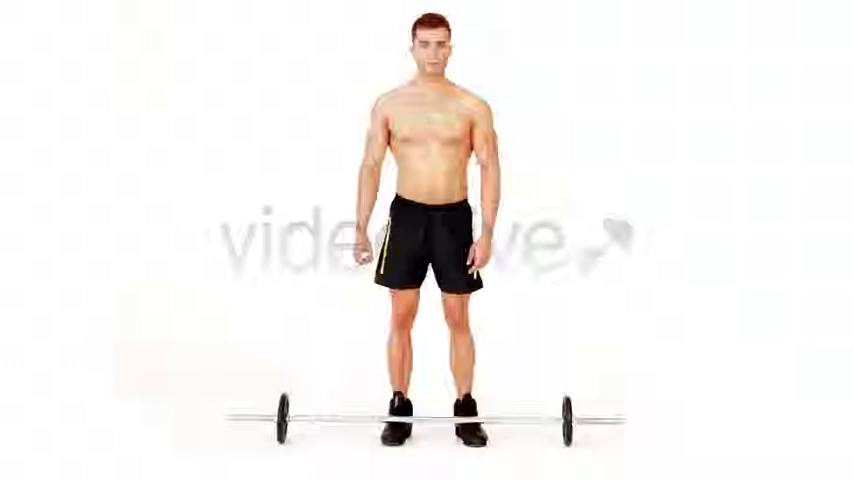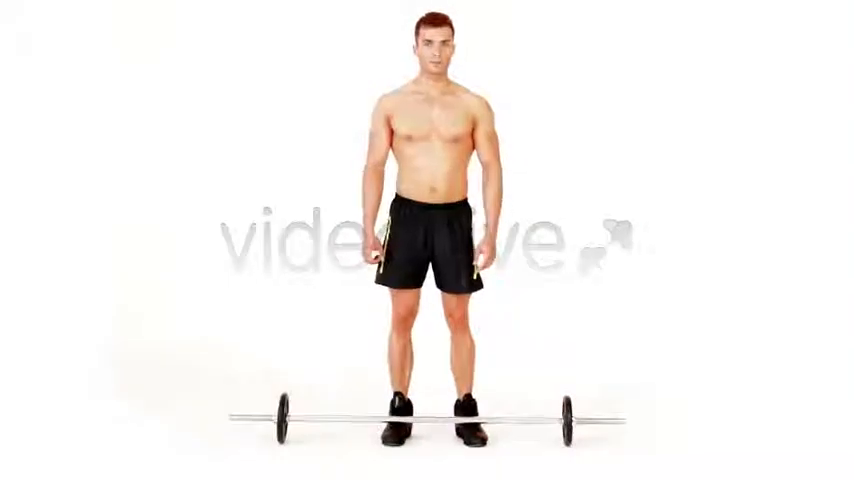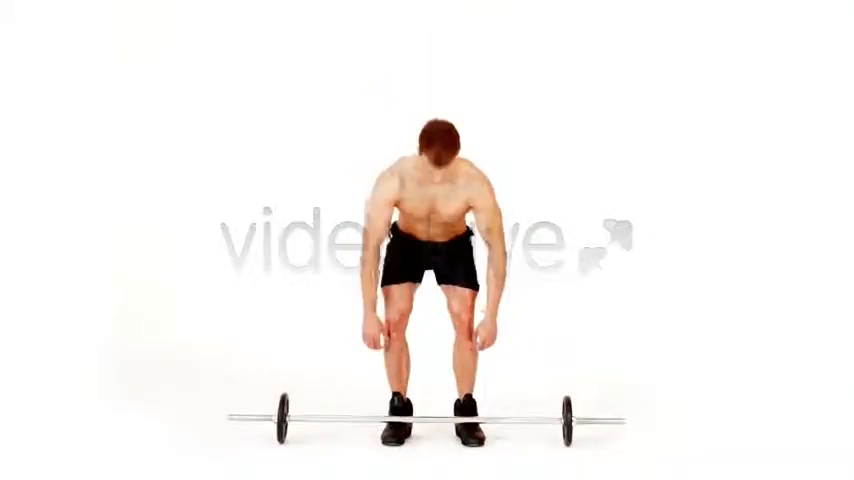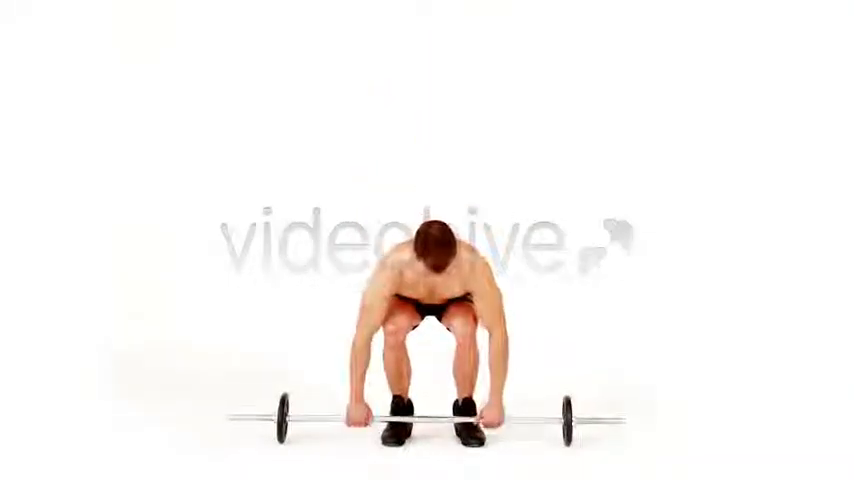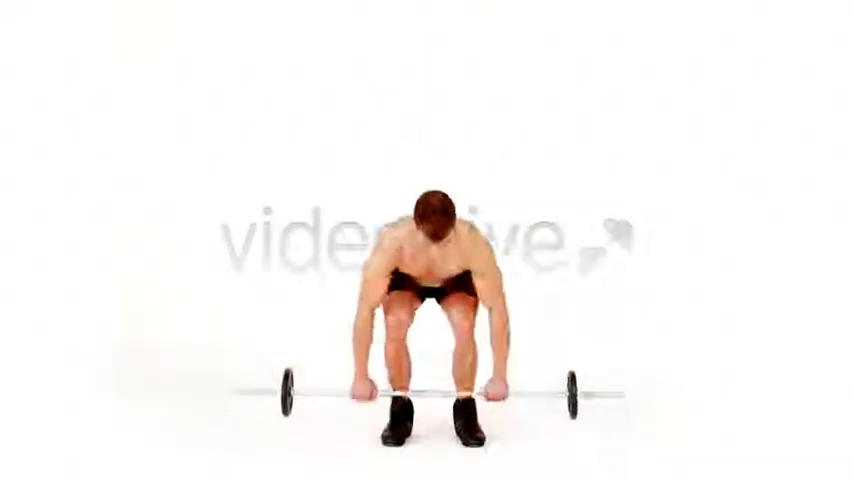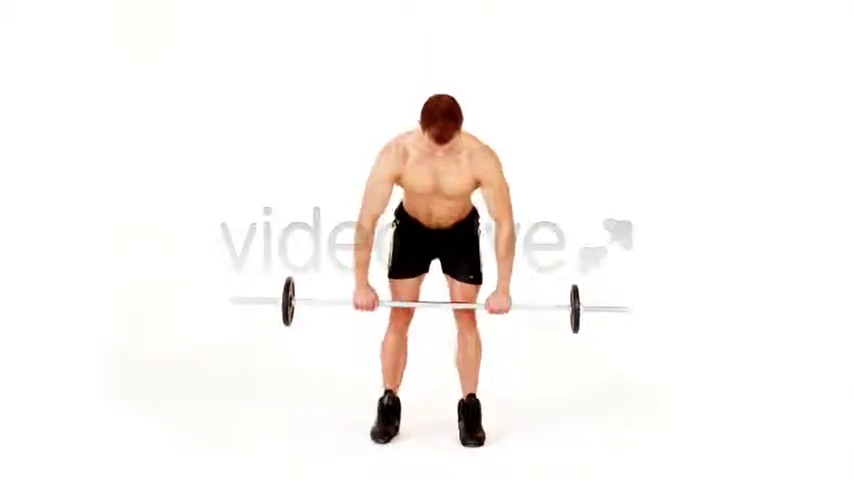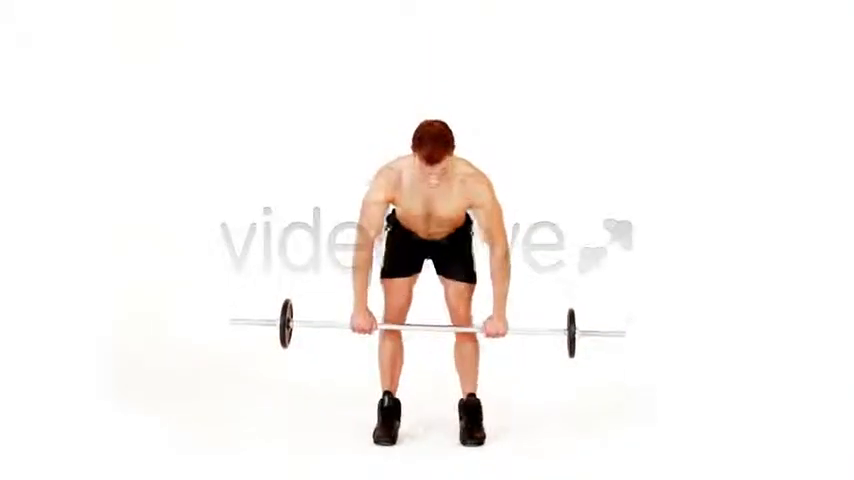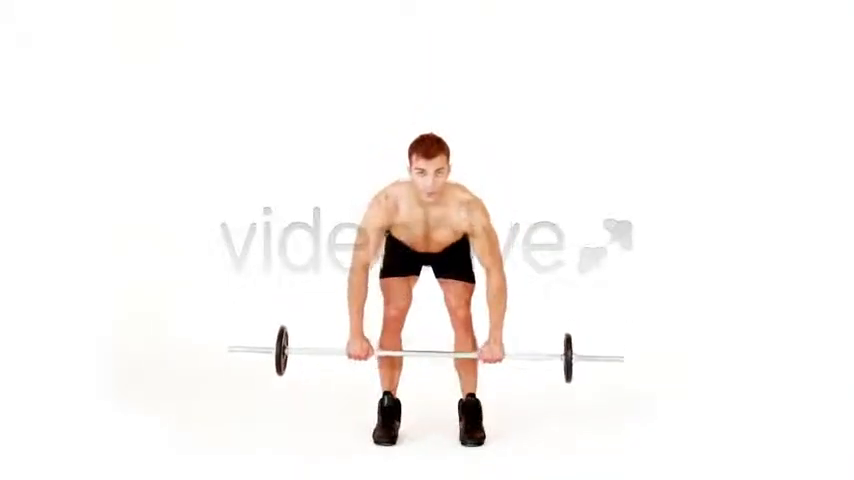
dt=0.7s
person 1, frame 1
left shoulder: (473, 107)
right shoulder: (388, 104)
left elbow: (490, 170)
right elbow: (370, 167)
left wrist: (486, 233)
right wrist: (360, 230)
left hip: (455, 219)
right hip: (407, 216)
left knee: (458, 319)
right knee: (401, 318)
left ankle: (466, 409)
right ankle: (399, 408)
person 1, frame 2
left shoulder: (475, 106)
right shoulder: (390, 103)
left elbow: (492, 169)
right elbow: (374, 168)
left wrist: (490, 234)
right wrist: (368, 230)
left hip: (455, 218)
right hip: (406, 216)
left knee: (458, 320)
right knee: (402, 319)
left ankle: (466, 409)
right ankle: (400, 409)
person 1, frame 3
left shoulder: (476, 183)
right shoulder: (392, 180)
left elbow: (497, 250)
right elbow: (370, 247)
left wrist: (491, 317)
right wrist: (370, 315)
left hip: (455, 245)
right hip: (406, 242)
left knee: (464, 321)
right knee: (394, 319)
left ankle: (466, 411)
right ankle: (399, 410)
person 1, frame 4
left shoulder: (474, 266)
right shoulder: (392, 267)
left elbow: (498, 332)
right elbow: (363, 335)
left wrist: (495, 400)
right wrist: (356, 400)
left hip: (455, 299)
right hip: (407, 299)
left knee: (466, 330)
right knee: (393, 329)
left ankle: (465, 409)
right ankle: (400, 408)
person 1, frame 5
left shoulder: (473, 244)
right shoulder: (391, 242)
left elbow: (497, 309)
right elbow: (366, 310)
left wrist: (499, 375)
right wrist: (361, 375)
left hip: (456, 278)
right hip: (405, 277)
left knee: (465, 328)
right knee: (395, 326)
left ankle: (465, 408)
right ankle: (400, 408)
person 1, frame 6
left shoulder: (481, 158)
right shoulder: (395, 154)
left elbow: (505, 223)
right elbow: (367, 218)
left wrist: (503, 288)
right wrist: (361, 283)
left hip: (461, 231)
right hip: (411, 229)
left knee: (466, 317)
right knee: (400, 316)
left ankle: (469, 408)
right ankle: (389, 405)
person 1, frame 7
left shoulder: (474, 183)
right shoulder: (388, 178)
left elbow: (498, 246)
right elbow: (364, 243)
left wrist: (498, 311)
right wrist: (360, 306)
left hip: (454, 237)
right hip: (404, 235)
left knee: (461, 317)
right knee: (393, 316)
left ankle: (470, 407)
right ankle: (388, 407)
person 1, frame 8
left shoulder: (469, 208)
right shoulder: (386, 203)
left elbow: (494, 271)
right elbow: (359, 267)
left wrist: (495, 338)
right wrist: (356, 333)
left hip: (452, 249)
right hip: (402, 248)
left knee: (461, 318)
right knee: (393, 317)
left ankle: (470, 408)
right ankle: (388, 408)
